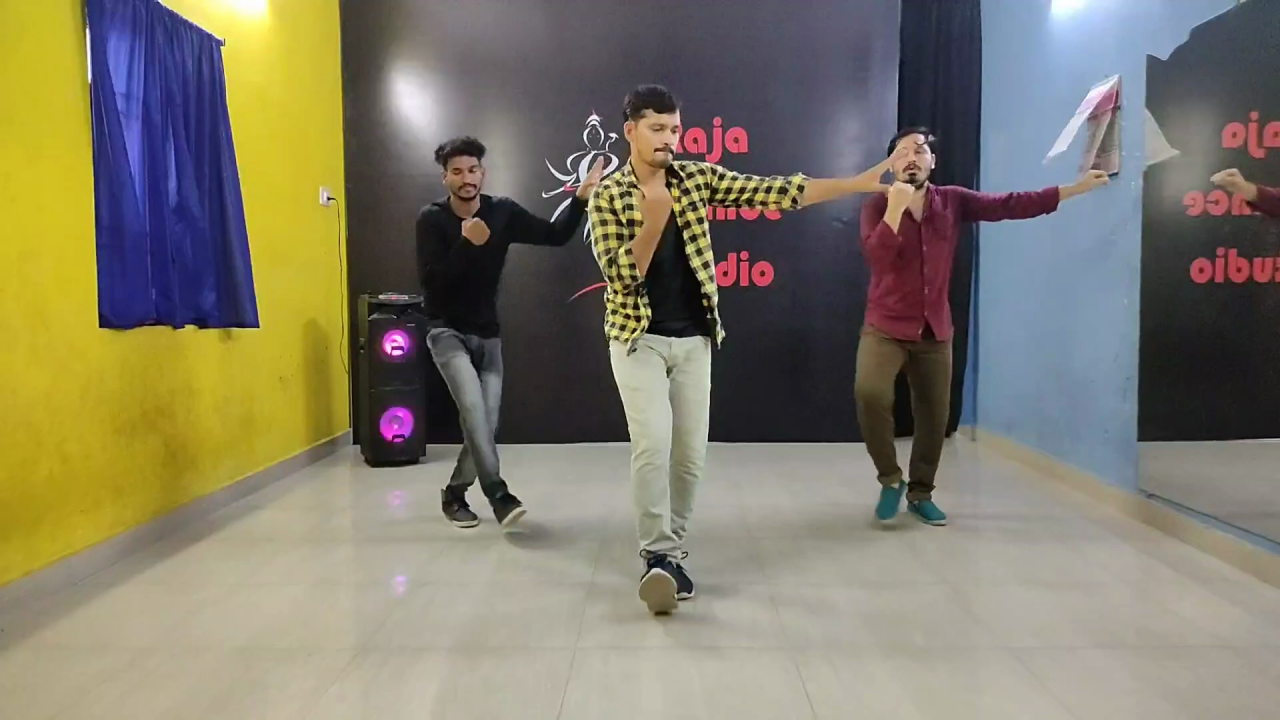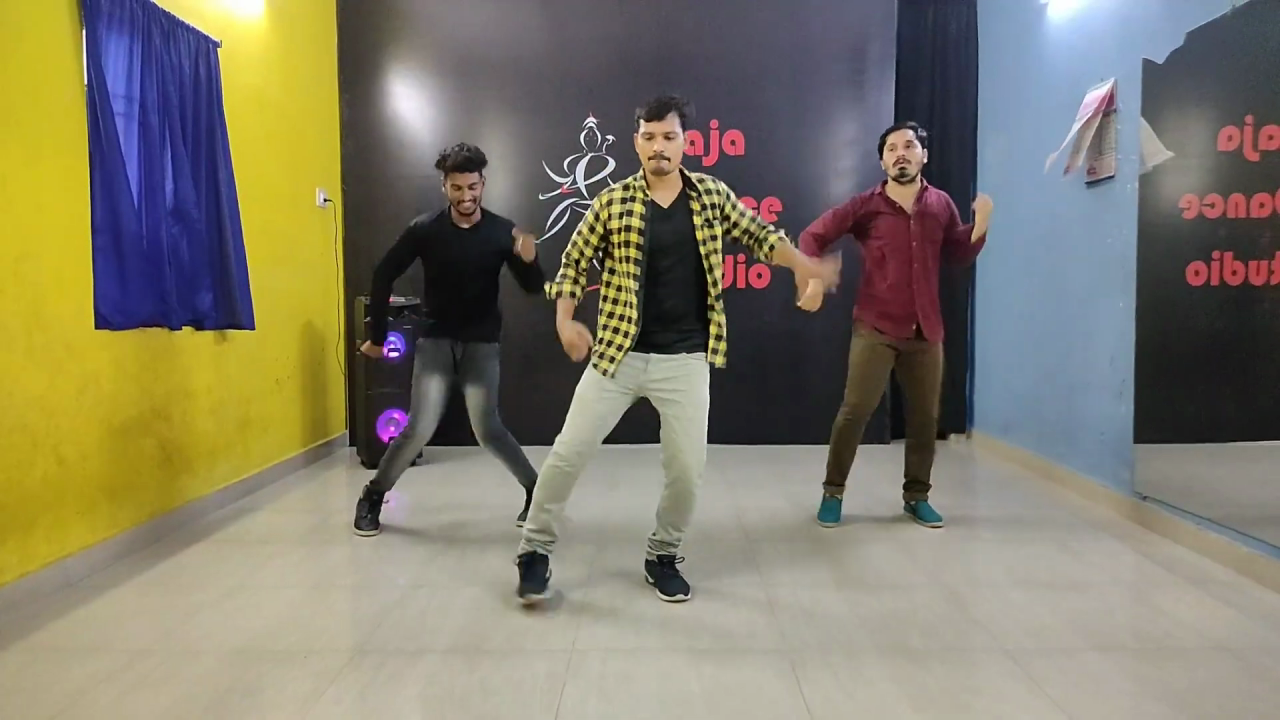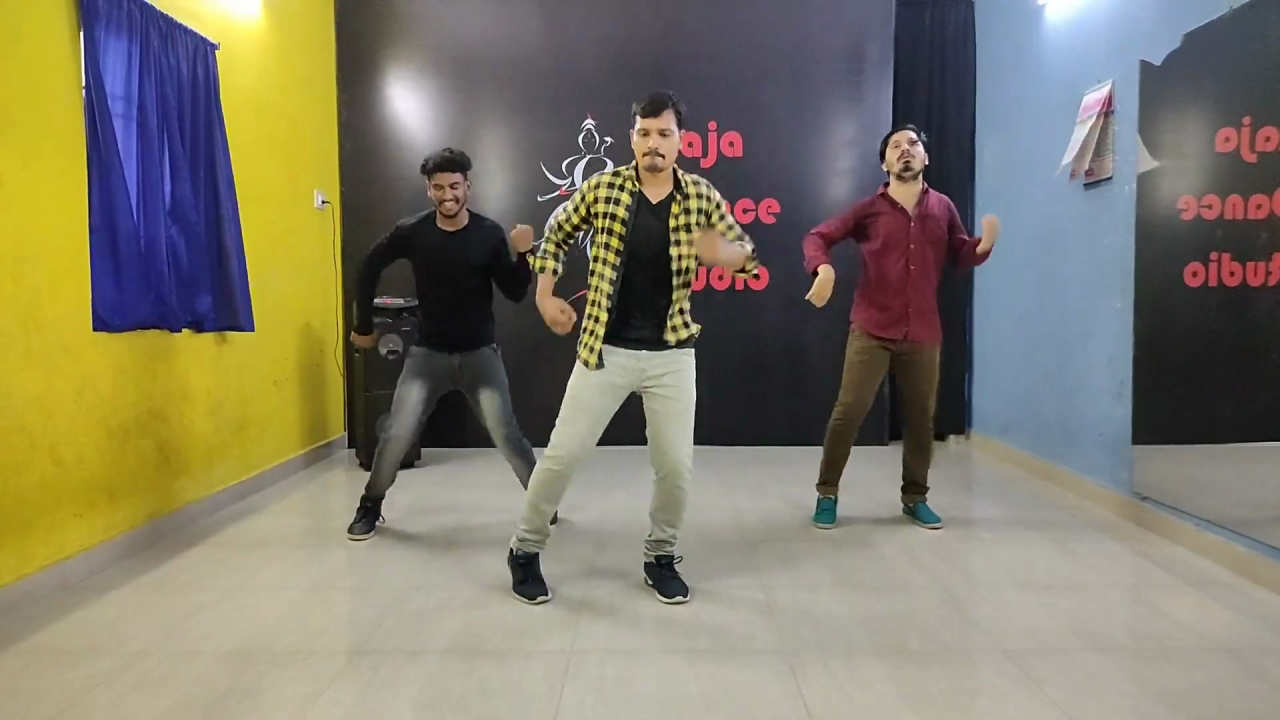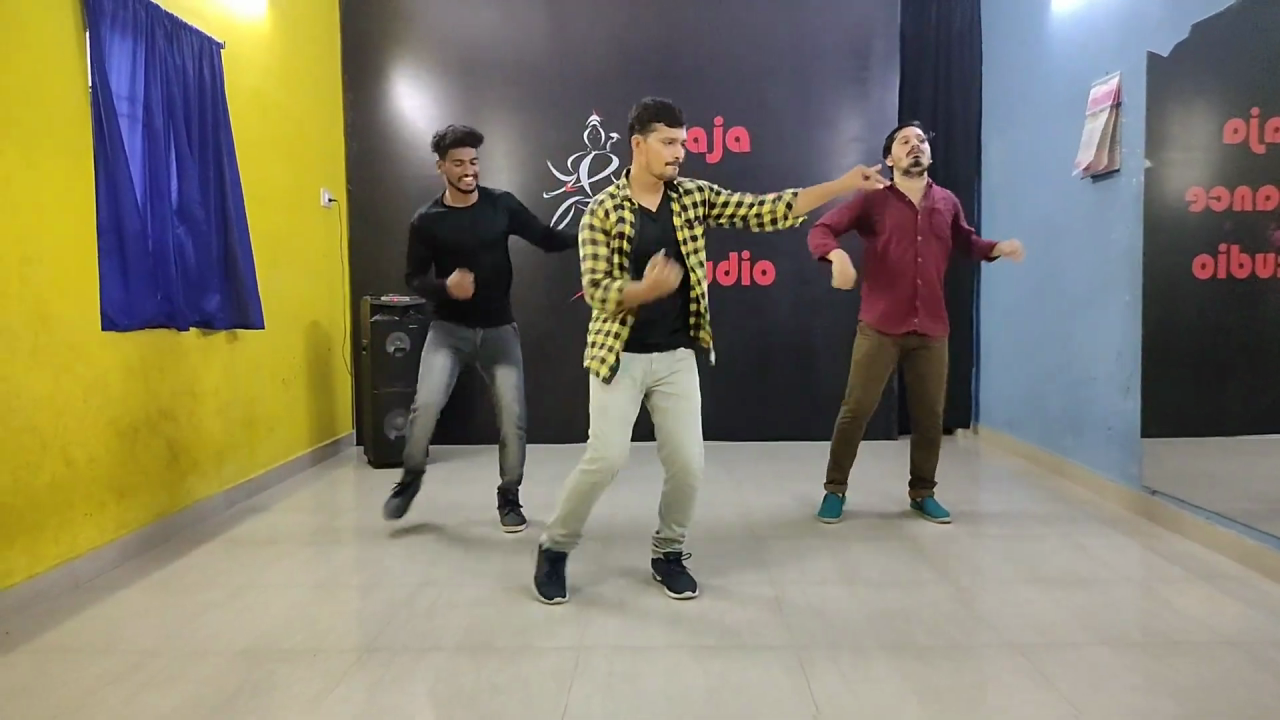
dt=0.5s
person 1, frame 1
left shoulder: (698, 177)
right shoulder: (607, 194)
left elbow: (774, 192)
right elbow: (624, 275)
left wrist: (860, 183)
right wrist: (653, 219)
left hip: (693, 339)
right hip: (637, 338)
left knee: (691, 454)
right knee: (653, 442)
left ankle: (670, 554)
right ankle: (658, 556)
person 1, frame 2
left shoulder: (711, 196)
right shoulder: (613, 203)
left elbow: (760, 237)
right elbow: (573, 265)
left wrist: (806, 265)
right wrist: (564, 319)
left hip: (687, 360)
right hip: (620, 354)
left knee: (686, 471)
right knee: (569, 452)
left ankle: (662, 557)
right ankle: (535, 551)
person 1, frame 3
left shoulder: (701, 198)
right shoulder: (602, 188)
left elbow: (743, 252)
right elbow: (556, 237)
left wrist: (725, 252)
right wrist: (545, 295)
left hip: (671, 355)
right hip: (605, 351)
left knee: (675, 466)
right knee: (562, 454)
left ankle: (660, 557)
right ankle: (526, 550)
person 1, frame 4
left shoulder: (693, 195)
right shoulder: (603, 207)
left elbow: (768, 211)
right elbow: (597, 287)
left wrist: (847, 185)
right wrist: (644, 289)
left hip: (675, 354)
right hip: (617, 353)
left knee: (688, 466)
right knee: (604, 459)
left ankle: (668, 553)
right ankle: (555, 548)
person 2, frame 1
left shoulder: (953, 200)
right shoulder: (876, 207)
left elbow: (1011, 205)
right elbow: (878, 256)
left wrist: (1075, 188)
right wrist: (897, 207)
left hip: (934, 331)
right hip: (885, 329)
left knee: (935, 416)
right knee: (870, 395)
left ankle: (920, 493)
right ankle: (892, 481)
person 2, frame 2
left shoulder: (941, 204)
right shoulder: (866, 205)
left elbow: (960, 253)
right elbow: (813, 237)
left wrist: (980, 226)
right wrist: (813, 278)
left hip: (925, 330)
right hip: (876, 328)
left knee: (925, 417)
right knee: (857, 407)
left ankle: (916, 496)
right ankle: (833, 492)
person 2, frame 3
left shoulder: (942, 208)
right shoulder: (867, 209)
left elbow: (962, 256)
right elbow: (816, 238)
left wrist: (986, 243)
right wrist: (823, 270)
left hip: (922, 333)
right hip: (872, 330)
left knee: (920, 417)
right knee: (849, 410)
left ankle: (914, 497)
right ankle: (827, 492)
person 2, frame 4
left shoulder: (946, 201)
right shoulder: (869, 199)
left elbow: (966, 240)
right elbow: (821, 230)
left wrist: (997, 249)
right wrist: (836, 258)
left hip: (931, 326)
right hip: (879, 325)
left knee: (929, 415)
right knee: (858, 407)
left ankle: (923, 492)
right ankle: (836, 489)
person 3, frame 1
left shoulder: (502, 212)
right shoulder: (431, 219)
left elbow: (555, 236)
right elbow: (431, 281)
left wrist: (581, 197)
right wrist: (466, 244)
left hip: (487, 335)
right hip: (447, 332)
left knee: (485, 424)
right knee: (474, 410)
left ankle: (455, 494)
right ankle: (500, 496)
person 3, frame 2
left shoulder: (502, 230)
right shoulder: (424, 230)
left elbow: (534, 287)
right elbow: (384, 274)
left wrist: (530, 260)
right wrist: (376, 334)
left hip: (482, 344)
right hip: (436, 342)
left knee: (486, 428)
right knee: (421, 429)
left ankle: (536, 491)
right ankle: (372, 500)
person 3, frame 3
left shoulder: (490, 234)
right shoulder: (411, 232)
left elbow: (514, 294)
right elbow: (371, 266)
left wrist: (521, 256)
right wrist: (363, 323)
left hip: (479, 352)
right hip: (429, 353)
left knee: (506, 437)
right knee: (396, 436)
right ankle: (369, 508)
person 3, frame 4
left shoulder: (502, 205)
right shoulder: (428, 219)
left elbow: (548, 240)
right elbow: (415, 278)
right wrist: (444, 286)
left hip: (498, 328)
right hip: (449, 327)
left knee: (513, 417)
right knee: (426, 407)
left ankle: (509, 497)
right ankle: (410, 481)
